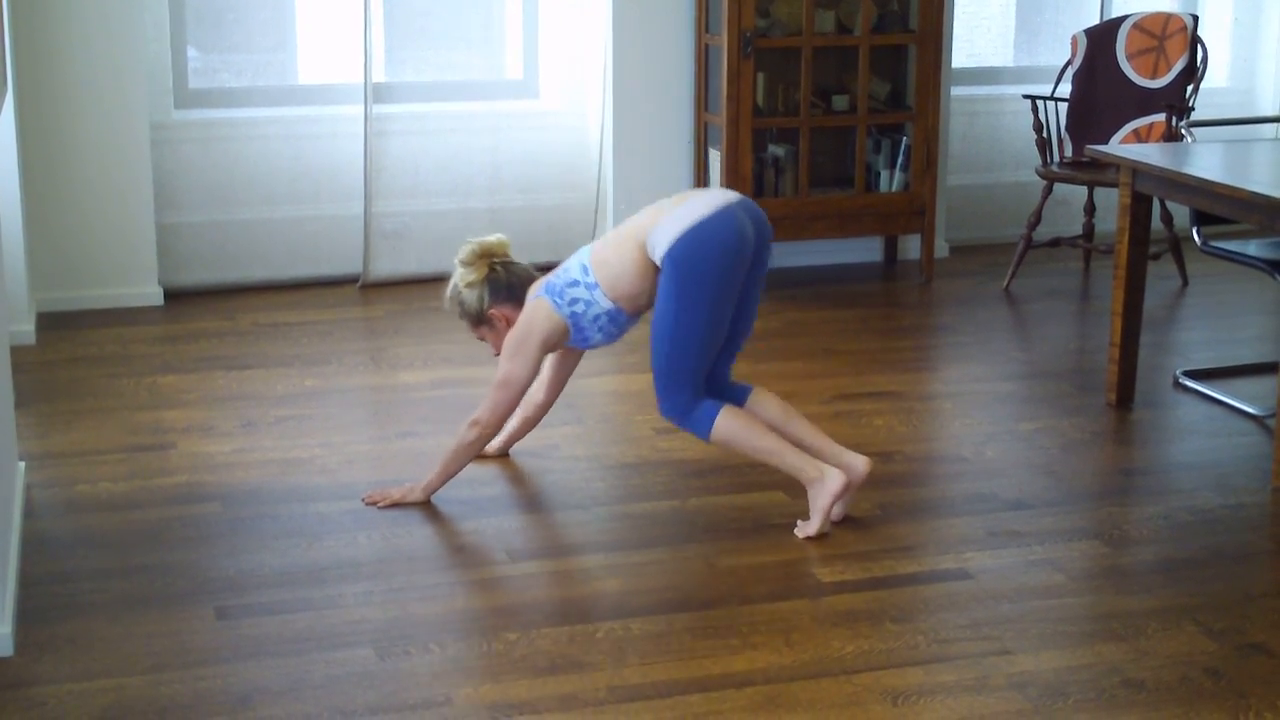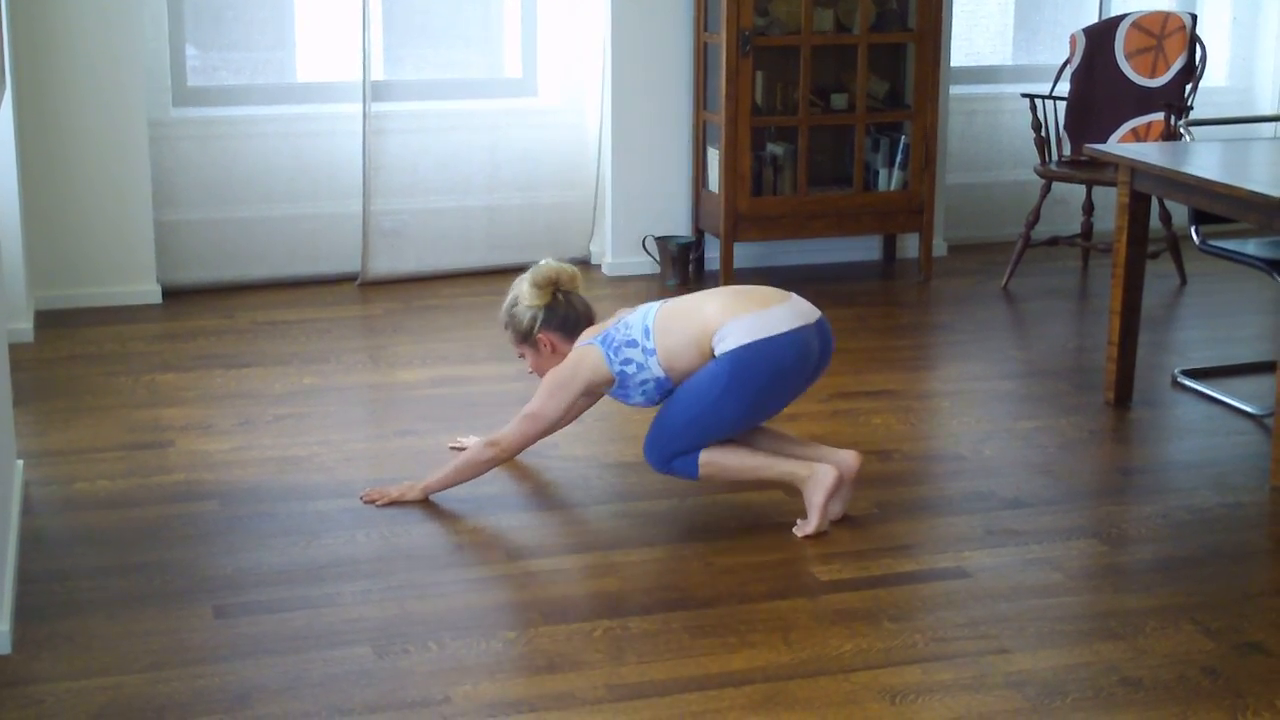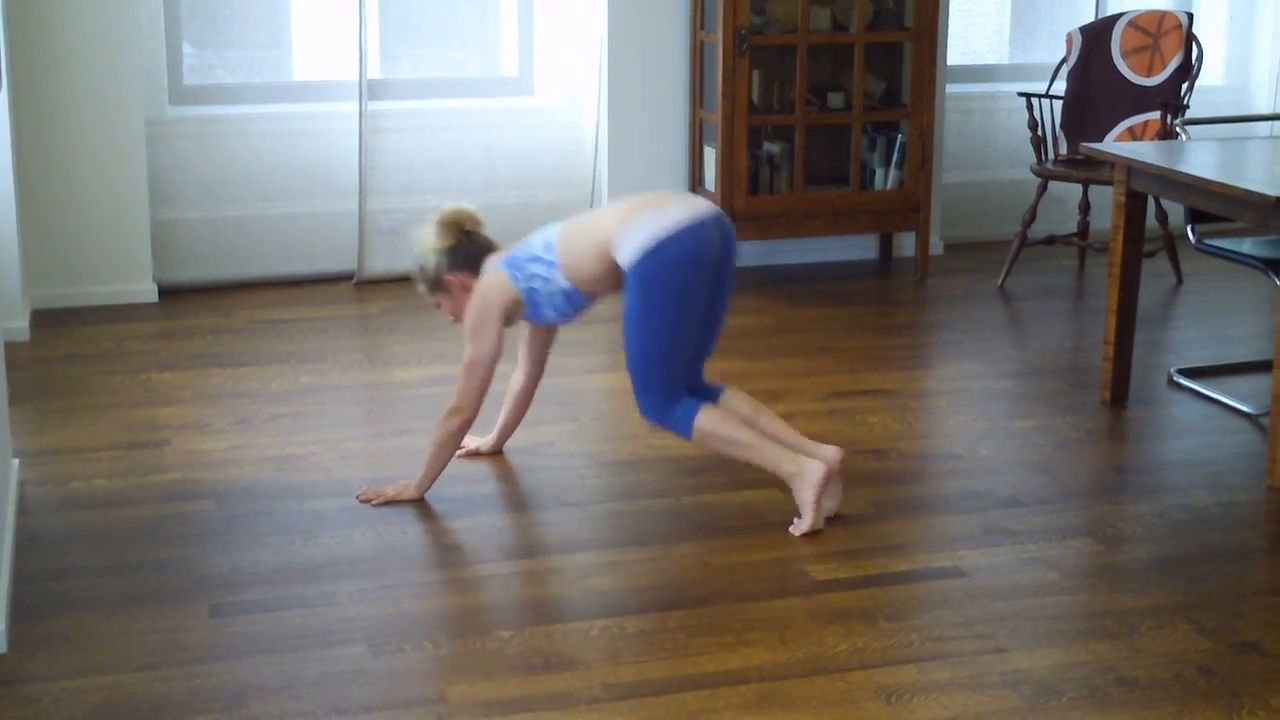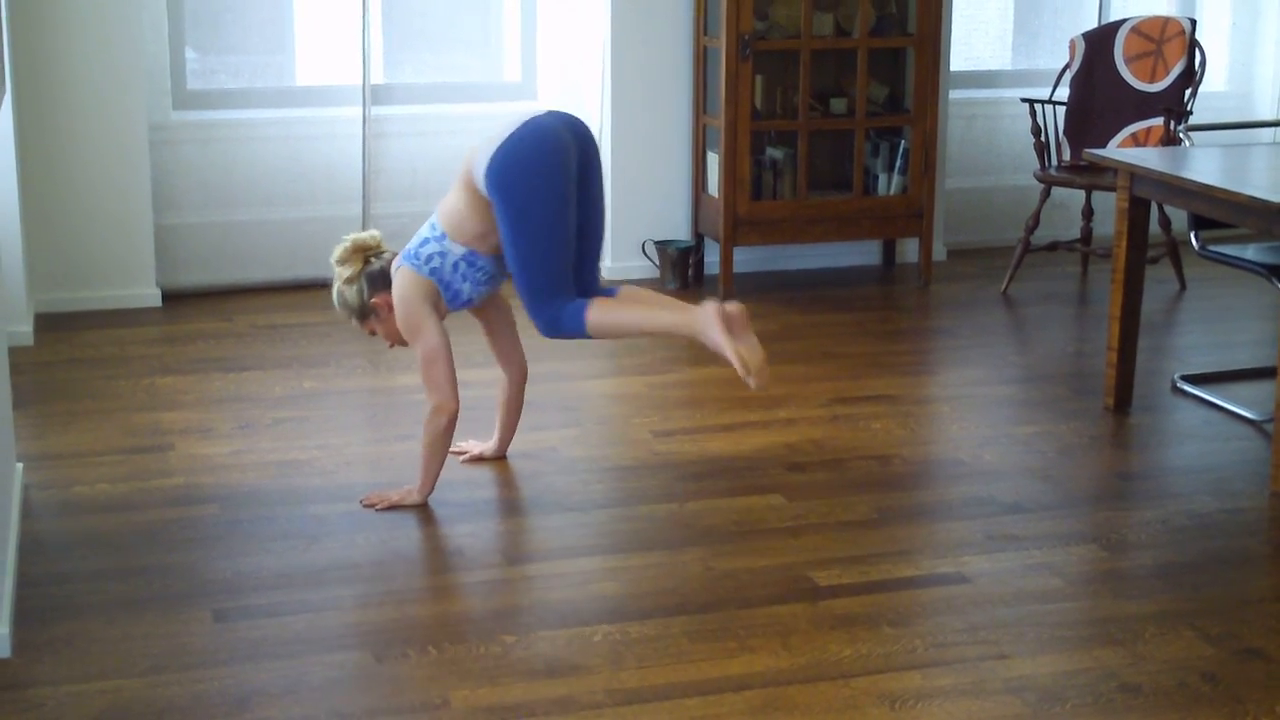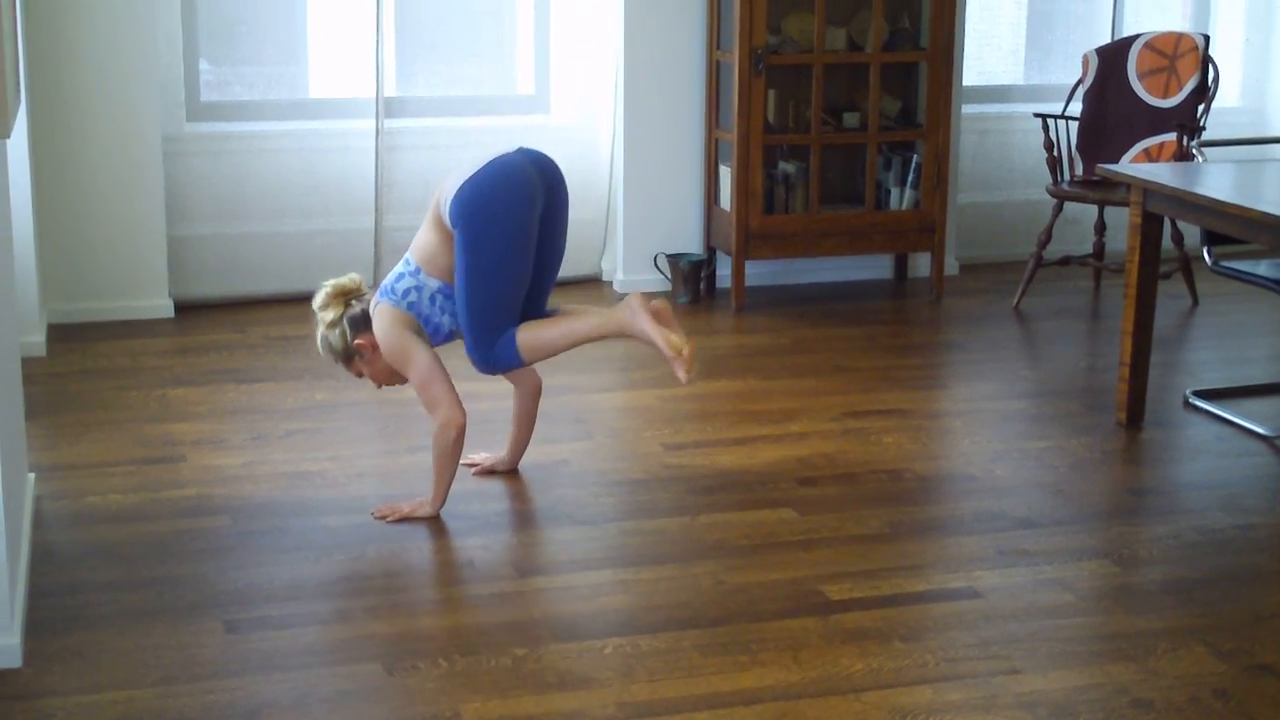
dt=0.3s
person 1, frame 1
left shoulder: (535, 321)
right shoulder: (561, 306)
left elbow: (483, 422)
right elbow: (546, 389)
left wrist: (424, 488)
right wrist: (502, 444)
left hip: (699, 240)
right hip: (739, 217)
left knee: (679, 401)
right knee: (710, 386)
left ankle: (820, 477)
right ankle: (844, 461)
person 1, frame 2
left shoulder: (583, 359)
right shoulder: (607, 338)
left elbow: (505, 443)
right elbow: (564, 411)
left wrist: (422, 488)
right wrist: (495, 446)
left hip: (768, 345)
right hip: (805, 329)
left knee: (665, 453)
right knee: (703, 431)
left ankle: (815, 473)
right ankle: (833, 458)
person 1, frame 3
left shoulder: (489, 291)
right shoulder: (527, 276)
left elbow: (461, 409)
right elbow: (529, 374)
left wrist: (418, 486)
right wrist: (495, 440)
left hip: (664, 249)
right hip: (699, 222)
left knee: (662, 404)
right knee: (686, 390)
left ankle: (801, 468)
right ankle: (813, 452)
person 1, frame 4
left shoulder: (408, 293)
right shoulder: (465, 286)
left elbow: (443, 405)
right elbow: (514, 366)
left wrist: (421, 490)
right wrist: (498, 445)
left hip: (527, 154)
right hip: (561, 133)
left knee: (557, 316)
right knee: (579, 297)
left ankle: (702, 321)
right ankle: (713, 315)
person 1, frame 5
left shoulder: (389, 327)
right shoulder: (425, 316)
left elbow: (451, 420)
right elbow: (529, 379)
left wrist: (434, 502)
right wrist: (512, 457)
left hip: (492, 191)
right hip: (534, 170)
left knee: (492, 352)
right knee: (526, 324)
left ankle: (624, 317)
right ankle: (637, 317)
